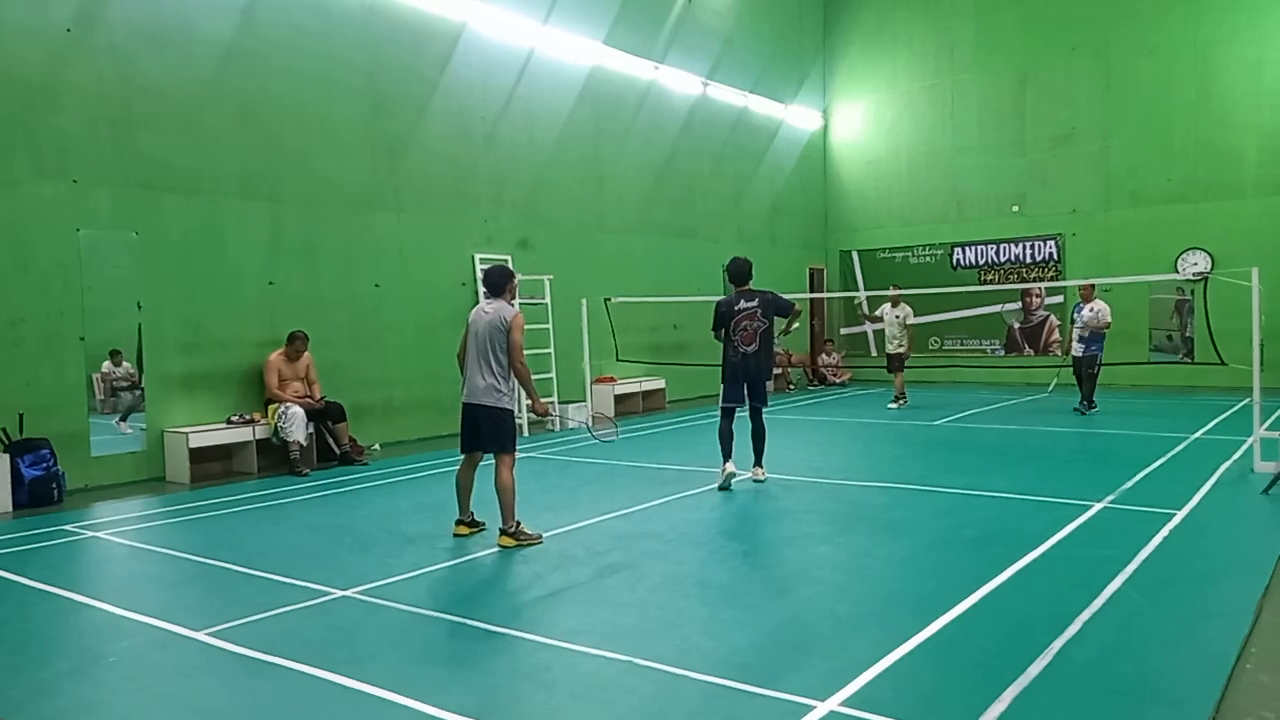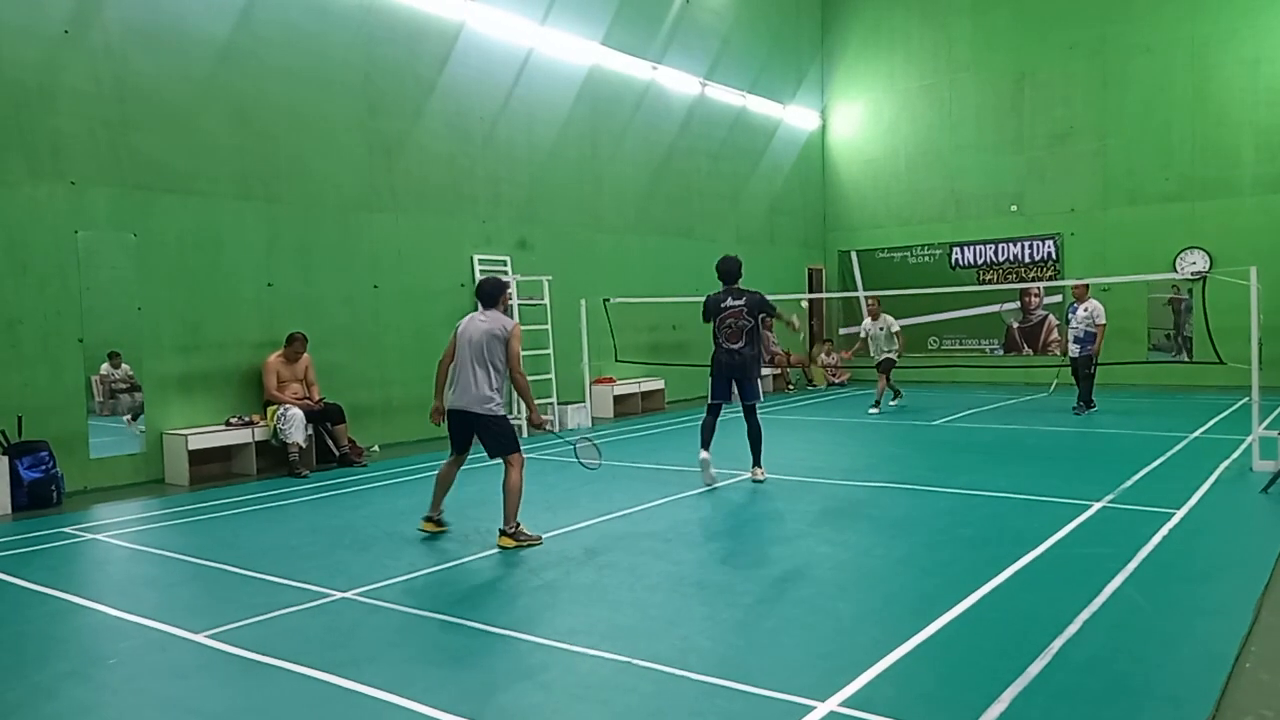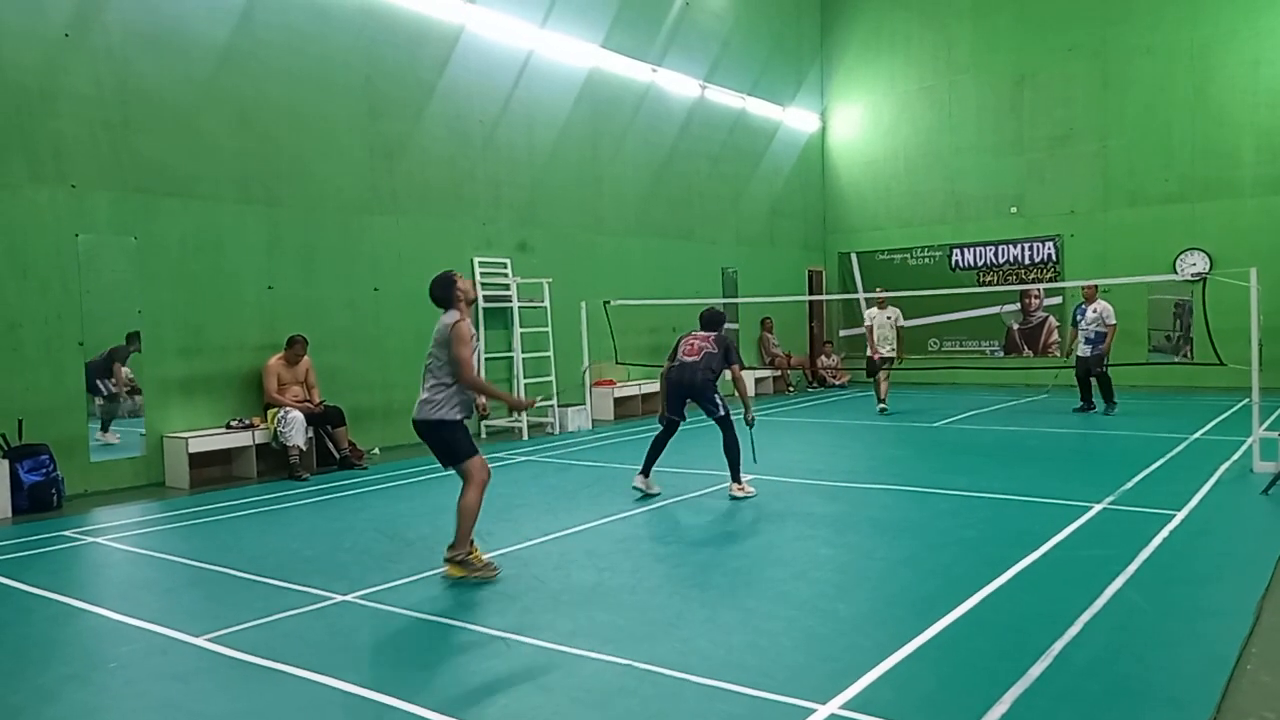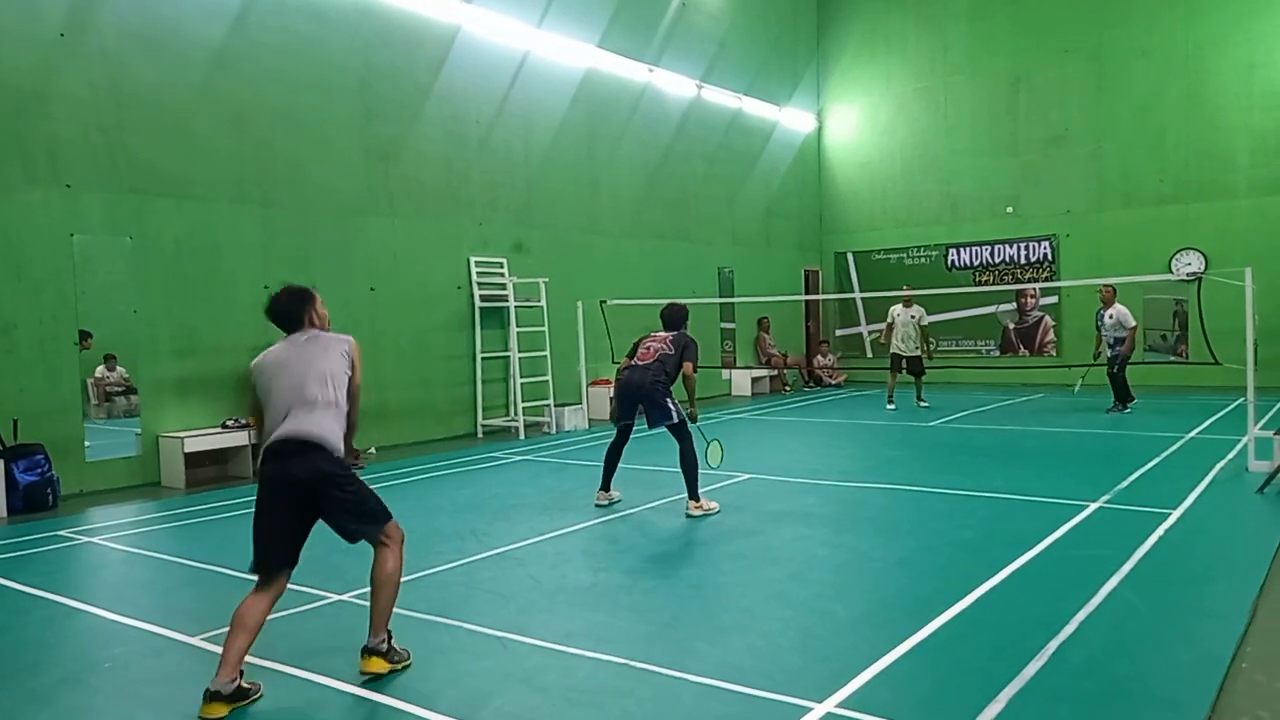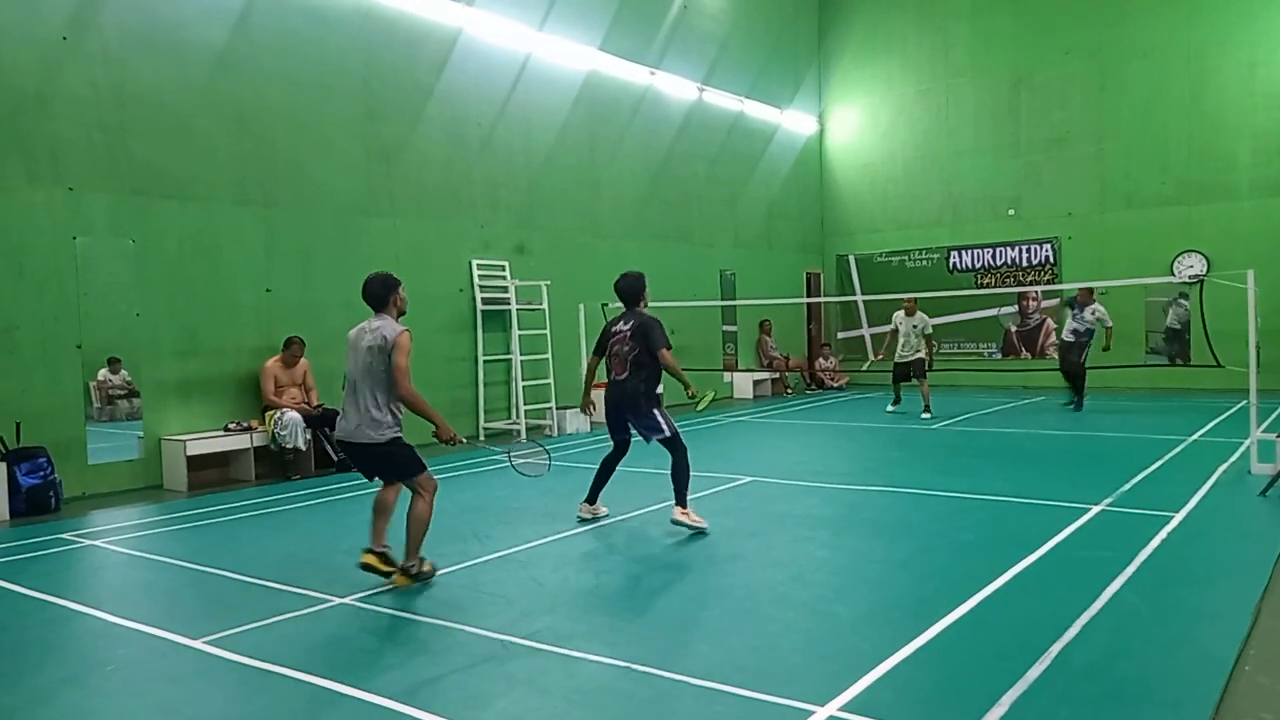
dt=1s
person 1, frame 1
left shoulder: (476, 312)
right shoulder: (513, 316)
left elbow: (462, 355)
right elbow: (517, 363)
right wrist: (535, 399)
left hip: (471, 398)
right hip: (496, 400)
left knee: (470, 459)
right knee: (505, 461)
left ankle: (464, 520)
right ankle: (509, 530)
person 1, frame 2
left shoulder: (465, 322)
right shoulder: (509, 326)
left elbow: (444, 362)
right elbow: (516, 374)
left wrist: (438, 400)
right wrist: (533, 410)
left hip: (457, 405)
right hip: (488, 408)
left knee: (455, 460)
right knee: (514, 463)
left ankle: (432, 516)
right ankle: (509, 531)
person 1, frame 3
left shoulder: (452, 321)
right shoulder: (458, 324)
right elbow: (467, 375)
left wrist: (477, 399)
right wrist: (509, 400)
left hip: (440, 414)
right hip: (438, 417)
left knee: (479, 475)
right knee: (477, 475)
left ankle: (463, 550)
right ankle: (461, 556)
person 1, frame 4
left shoulder: (262, 363)
right shoulder: (344, 346)
right elbow: (350, 415)
left hip: (275, 469)
right hip: (322, 460)
left knee: (268, 587)
right knee: (391, 539)
right ankle: (378, 648)
person 1, frame 5
left shoulder: (356, 333)
right shoulder: (397, 335)
right elbow: (403, 391)
right wrist: (440, 423)
left hip: (348, 433)
right hip: (378, 434)
left knee: (392, 483)
right knee: (425, 487)
left ankle: (377, 550)
right ankle: (410, 565)
person 2, frame 1
left shoulder: (723, 304)
right shoulder: (767, 299)
left elbow: (717, 335)
right elbow: (797, 309)
right wrist: (788, 327)
left hip: (733, 368)
right hip: (760, 367)
left knee: (727, 417)
right knee: (756, 416)
left ankle: (728, 462)
right ankle: (758, 468)
person 2, frame 2
left shoulder: (712, 301)
right shoulder: (754, 298)
right elbow: (777, 316)
right wrist: (793, 322)
left hip: (722, 365)
right hip: (748, 365)
left knee: (712, 413)
right knee: (751, 416)
left ankle: (705, 451)
right ankle: (757, 468)
person 2, frame 3
left shoulder: (686, 338)
right shoulder: (725, 341)
left elbow: (667, 370)
right elbow: (736, 375)
left wrist: (664, 404)
right wrist: (747, 408)
left hip: (675, 379)
right hip: (701, 381)
left knee: (669, 428)
right knee: (727, 428)
left ankle: (642, 477)
right ankle: (737, 484)
person 2, frame 4
left shoulder: (645, 338)
right shoulder: (686, 341)
left elbow: (622, 368)
right elbow: (688, 372)
left wrist: (615, 403)
right wrist: (692, 405)
left hip: (627, 383)
right hip: (653, 386)
left knee: (621, 437)
right knee: (685, 439)
left ankle: (604, 492)
right ankle: (695, 502)
person 2, frame 5
left shoulder: (610, 326)
right shoulder: (648, 323)
left elbow: (593, 363)
right elbow: (666, 359)
left wrist: (586, 395)
right wrist: (688, 386)
left hip: (615, 398)
right hip: (640, 398)
left knee: (619, 449)
right knee: (678, 450)
left ankle: (589, 505)
right ankle: (681, 508)
